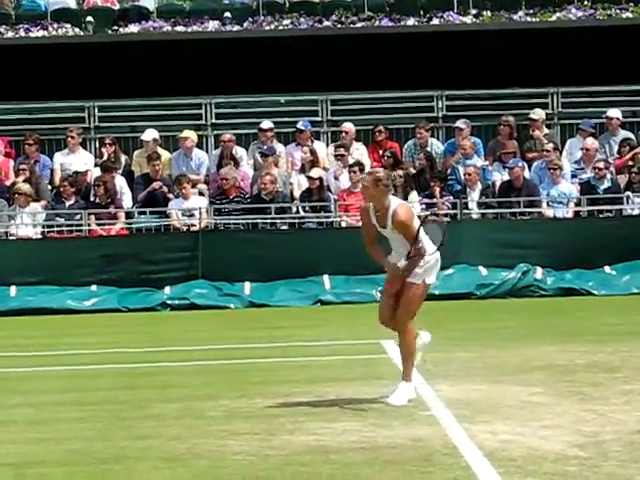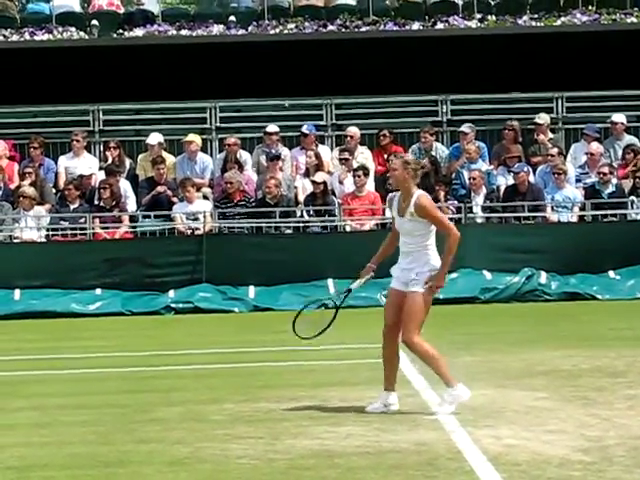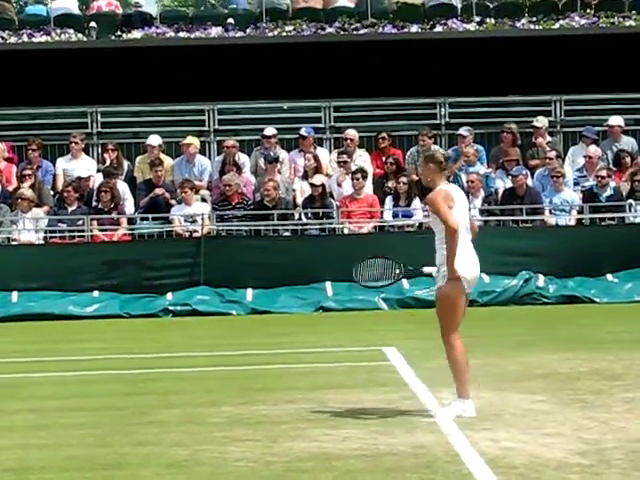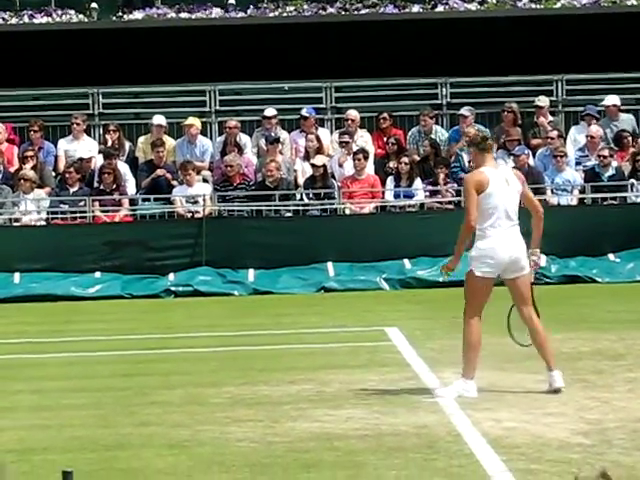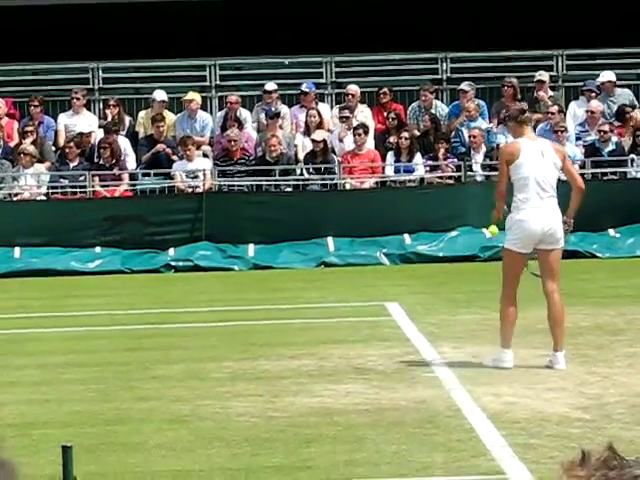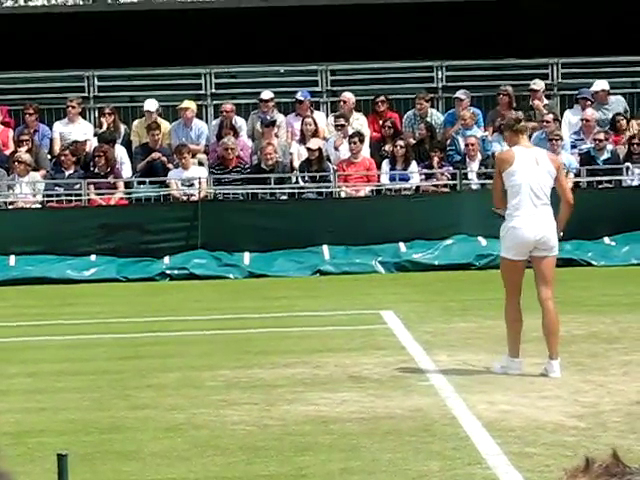
dt=0.4s
person 1, frame 1
left shoulder: (400, 214)
right shoulder: (366, 210)
left elbow: (418, 251)
right elbow: (371, 245)
left wrist: (398, 280)
right wrist: (389, 267)
left hip: (422, 261)
right hip: (399, 262)
left knee: (403, 322)
right knee: (386, 318)
left ankle: (407, 384)
right ankle: (417, 337)
person 1, frame 2
left shoulder: (422, 201)
right shoulder: (394, 200)
left elbow: (454, 235)
left wrist: (442, 274)
right wrist: (373, 263)
left hip: (424, 275)
right hip: (402, 272)
left knee: (410, 337)
right knee: (389, 334)
left ankle: (455, 388)
right ankle: (389, 395)
person 1, frame 3
left shoulder: (436, 196)
right shoulder: (454, 191)
left elbow: (452, 228)
right elbow: (473, 228)
left wrist: (451, 266)
left hip: (454, 270)
right hip: (467, 264)
left knee: (450, 336)
right knee: (450, 334)
left ankle: (464, 401)
right ankle: (463, 396)
person 1, frame 4
left shoulder: (474, 178)
right shoulder: (515, 175)
left elbow: (470, 222)
right elbow: (538, 212)
left wrist: (455, 257)
right wrist: (534, 249)
left hip: (489, 250)
right hip: (515, 247)
left knee: (472, 316)
right knee: (528, 313)
left ankle: (467, 382)
right ankle: (554, 375)
person 1, frame 5
left shoulder: (509, 149)
right shoulder: (556, 149)
left elbow: (501, 190)
right elbow: (579, 186)
left wrist: (499, 211)
right wrist: (568, 217)
left hip: (523, 221)
right hip: (552, 220)
left knee: (509, 291)
right knee: (552, 289)
left ankle: (505, 352)
right ankle: (558, 354)
person 1, frame 6
left shoulder: (504, 157)
right shoulder: (552, 159)
left elbow: (498, 201)
right elbow: (568, 200)
right wrist: (558, 227)
left hip: (517, 228)
right hip: (545, 228)
left knee: (512, 298)
right knee: (546, 297)
left ankle: (513, 359)
right ankle: (554, 362)
